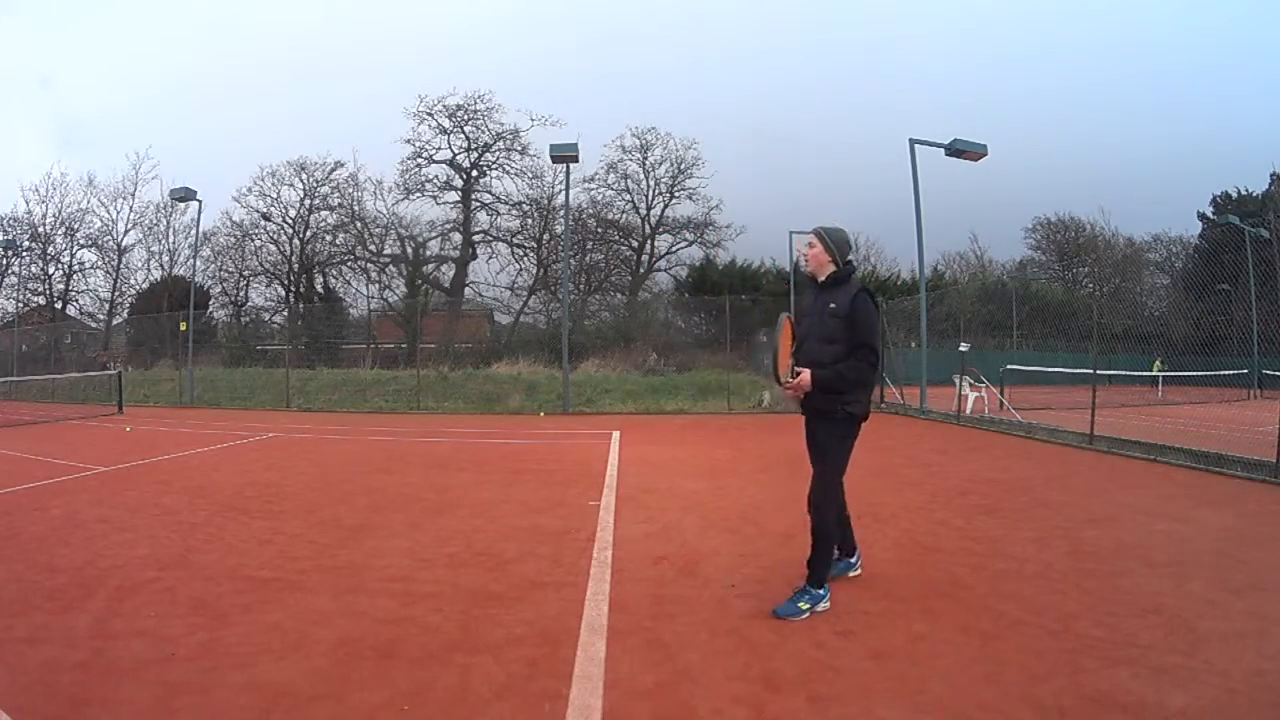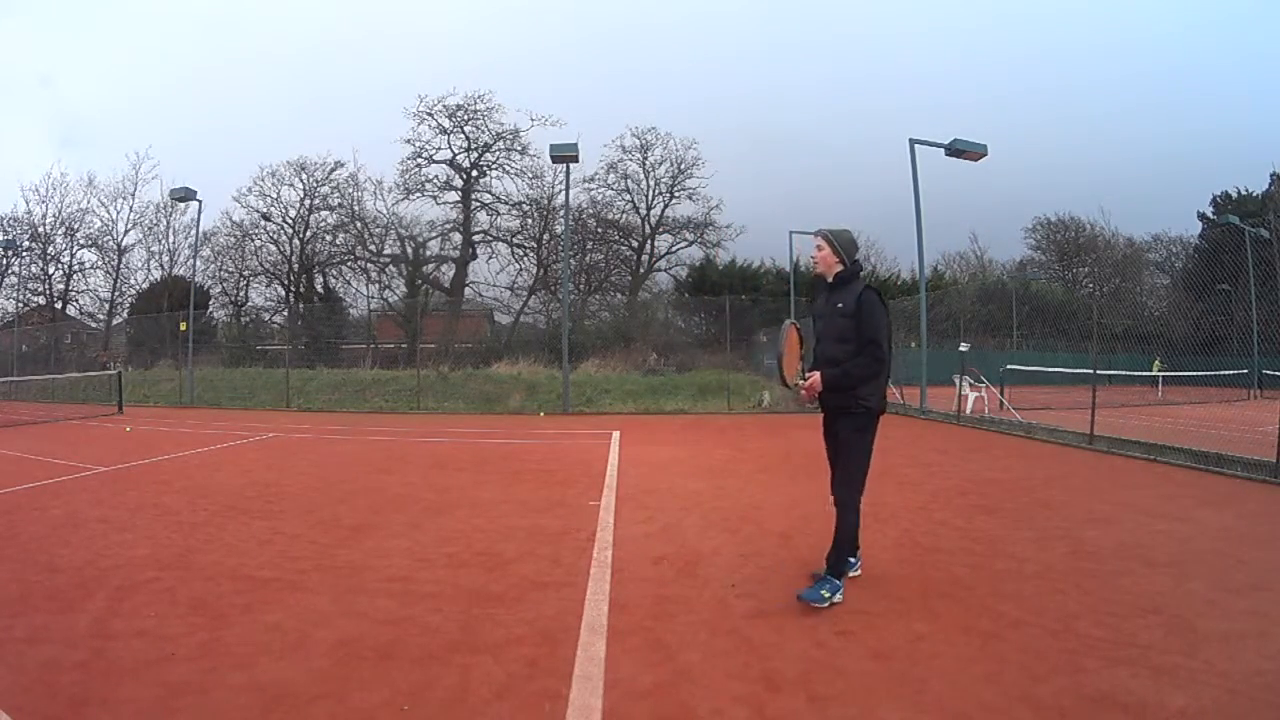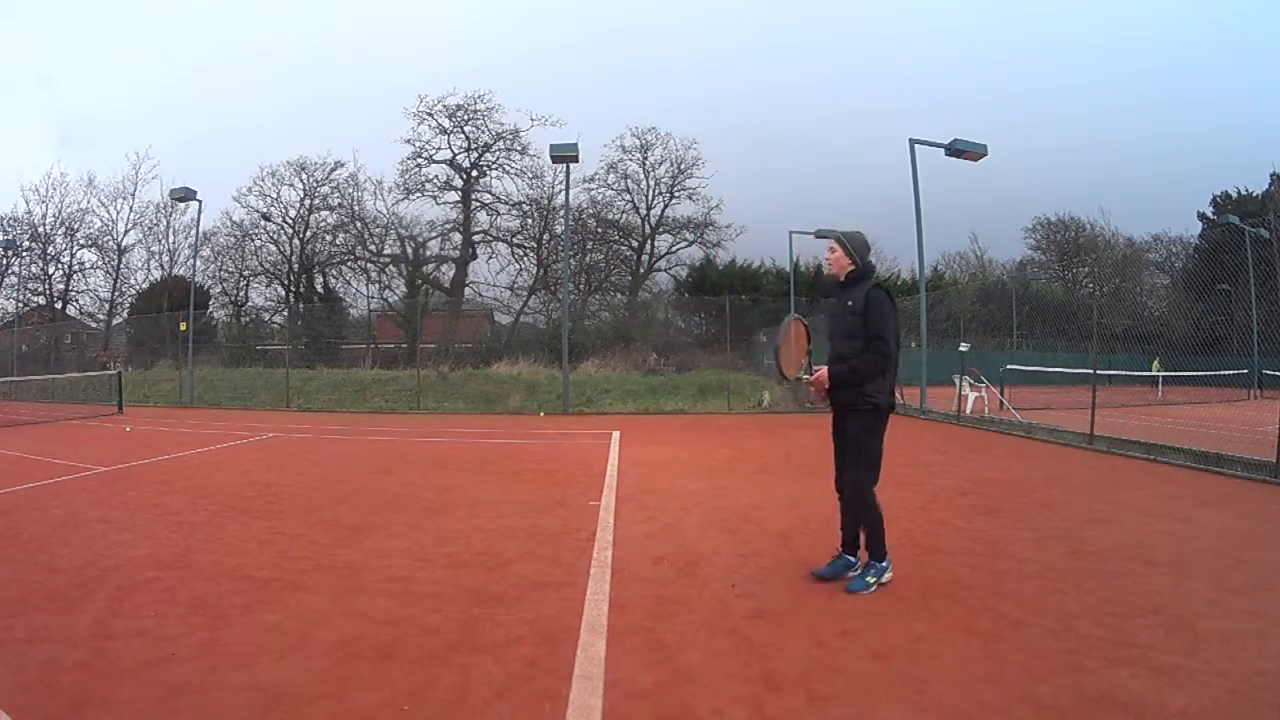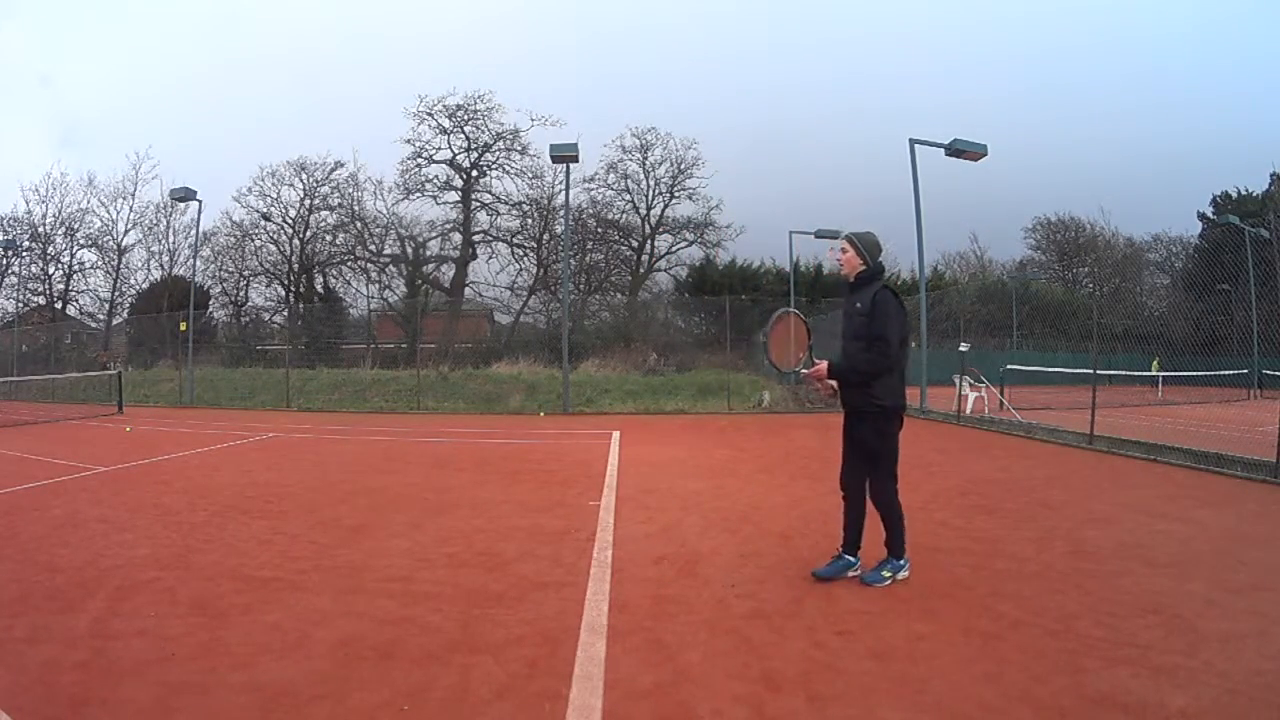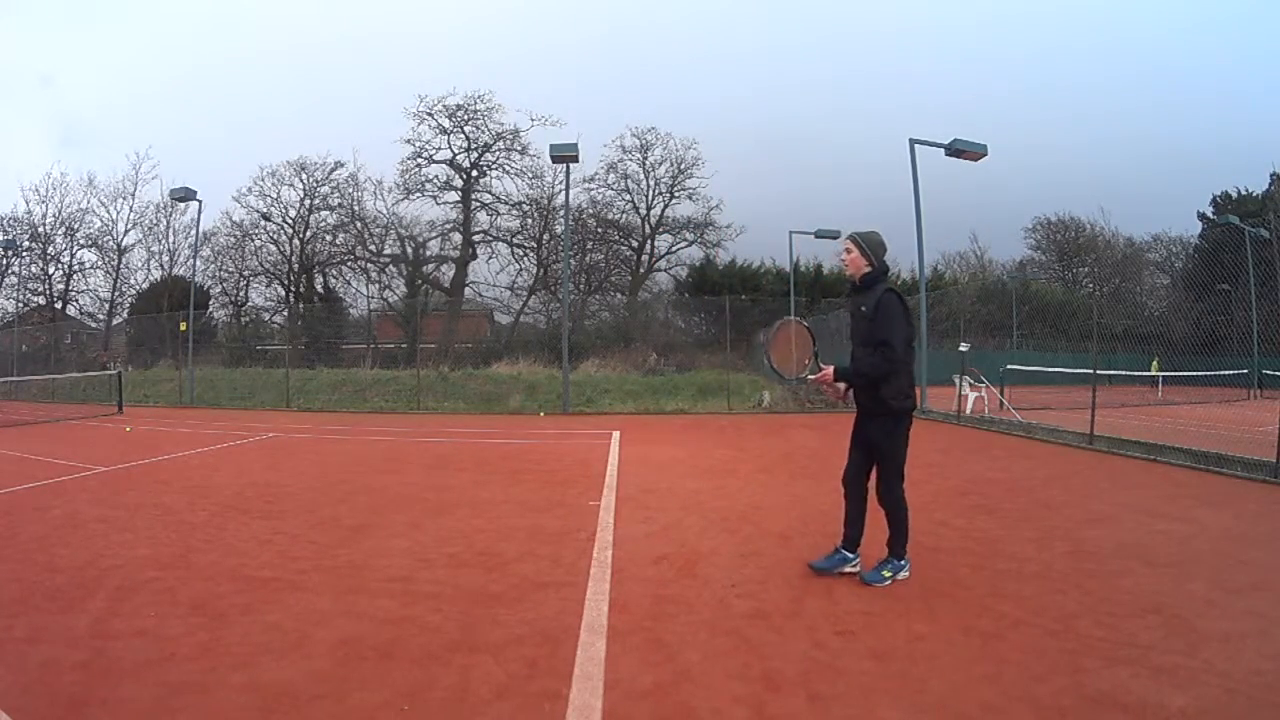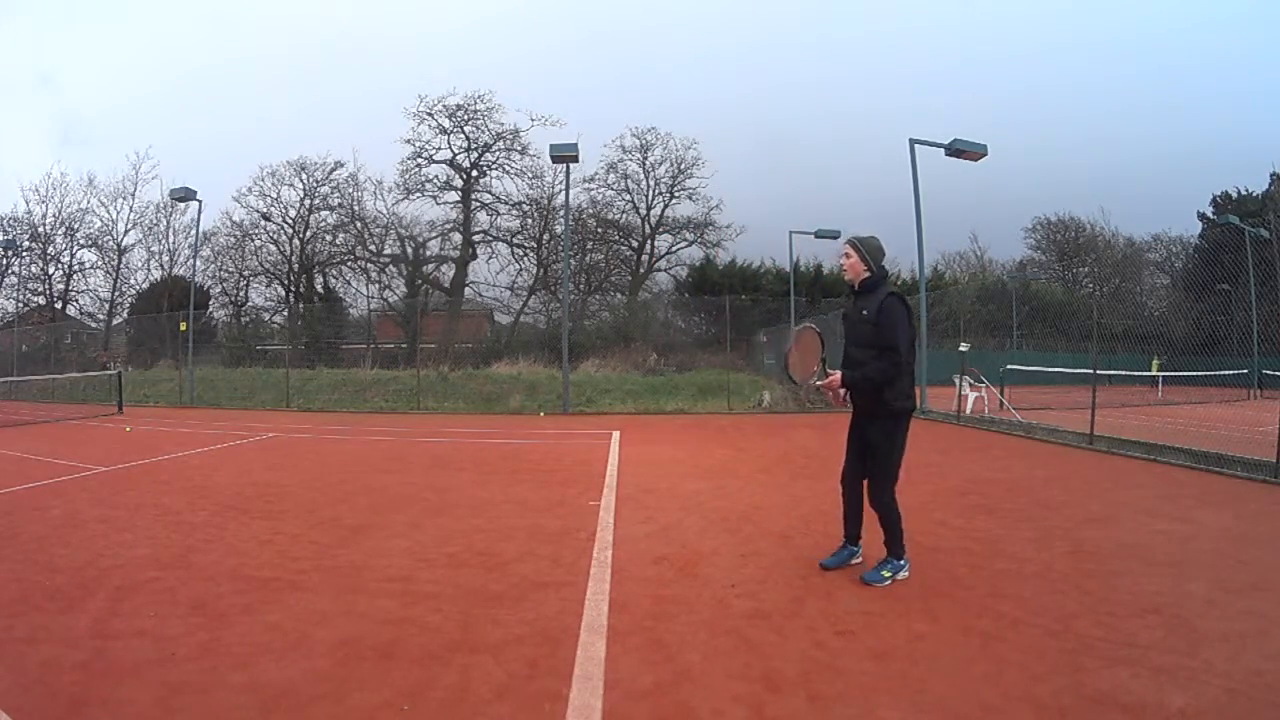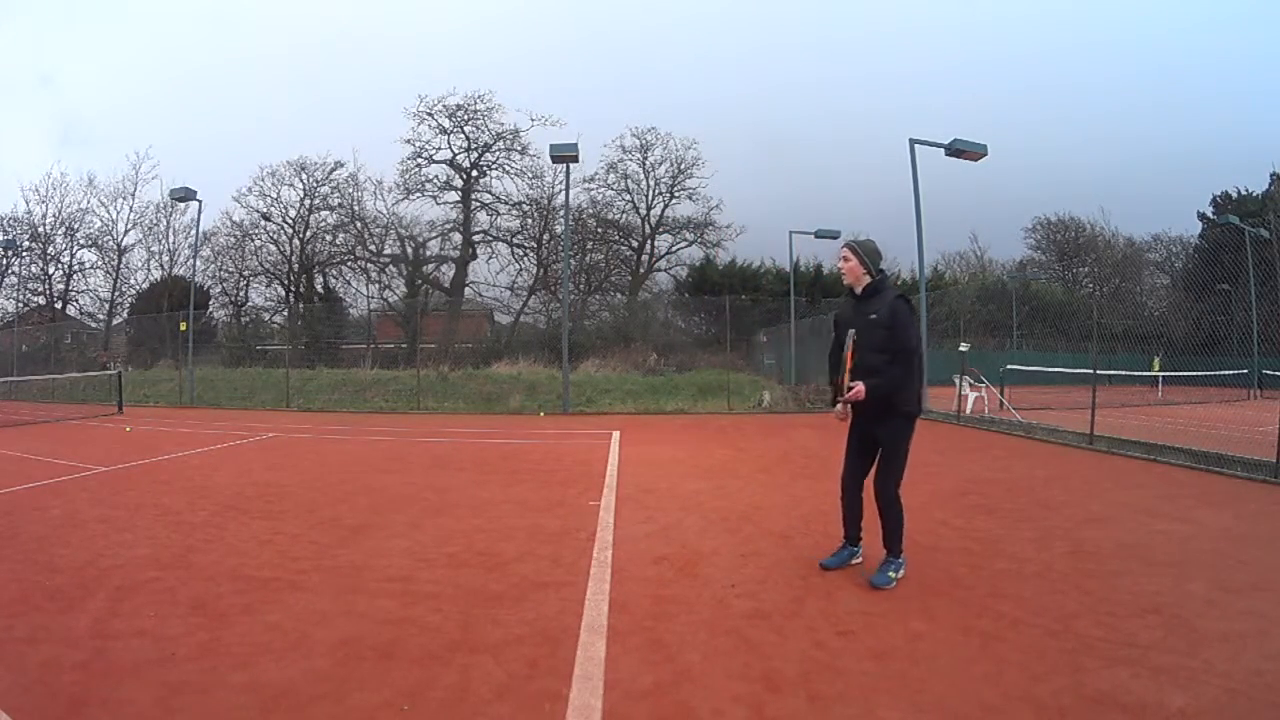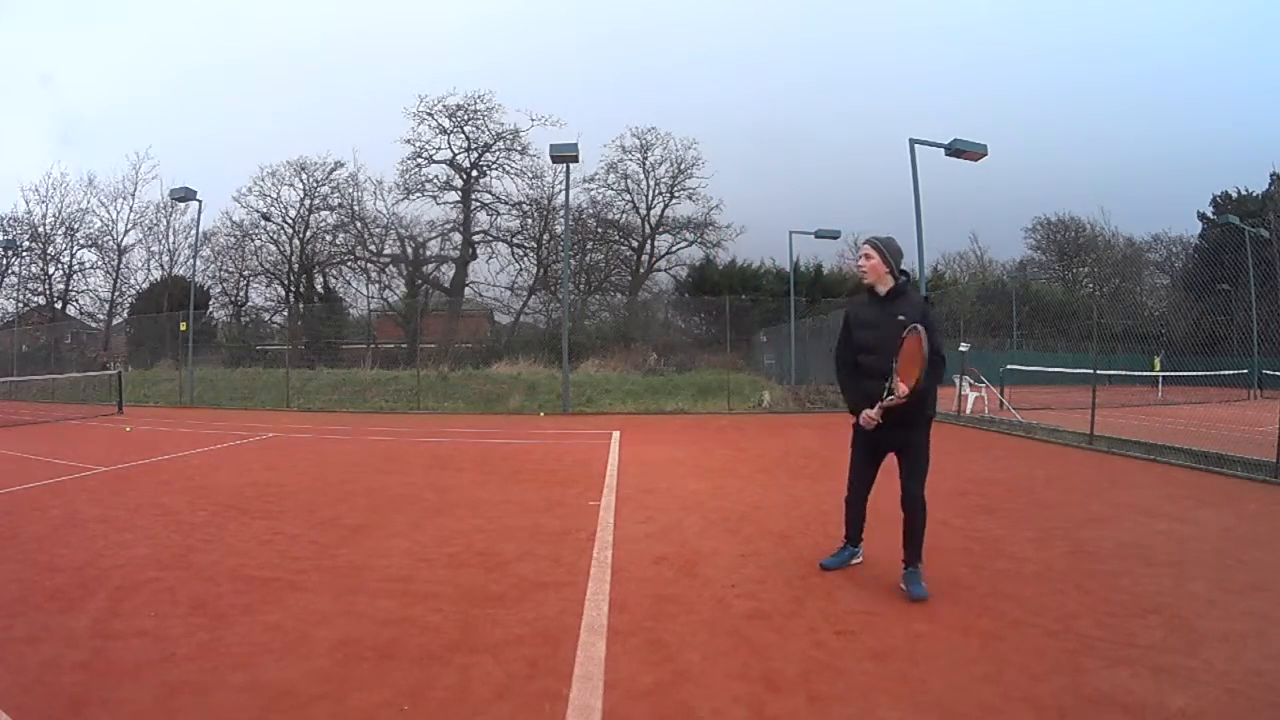
dt=0.2s
person 1, frame 1
left shoulder: (856, 298)
right shoulder: (811, 298)
left elbow: (868, 360)
left wrist: (819, 379)
right wrist: (798, 376)
left hip: (842, 413)
right hip: (815, 411)
left knee: (821, 497)
right knee: (829, 490)
left ankle: (816, 589)
right ankle: (848, 555)
person 1, frame 2
left shoulder: (864, 297)
right shoulder: (823, 298)
left elbow: (874, 357)
left wrist: (828, 379)
right wrist: (815, 379)
left hip: (859, 410)
right hip: (833, 408)
left knee: (847, 491)
right knee: (841, 488)
left ankle: (834, 579)
right ankle: (847, 559)
person 1, frame 3
left shoulder: (874, 296)
right shoulder: (841, 298)
left elbow: (881, 355)
left wrist: (834, 374)
right wrist: (828, 378)
left hip: (868, 408)
right hip: (844, 406)
left knee: (859, 486)
right knee: (845, 485)
left ankle: (879, 562)
right ankle: (849, 556)
person 1, frame 4
left shoulder: (882, 297)
right shoulder: (855, 297)
left elbow: (883, 356)
left wrist: (833, 370)
right wrist: (838, 377)
left hip: (881, 409)
right hip: (857, 407)
left knee: (882, 487)
right knee: (851, 484)
left ankle: (897, 559)
right ankle: (849, 557)
person 1, frame 5
left shoulder: (886, 299)
right shoulder: (861, 298)
left elbow: (888, 360)
left wrist: (842, 374)
right wrist: (846, 381)
left hip: (891, 409)
right hip: (868, 407)
left knee: (889, 486)
right knee: (853, 479)
left ankle: (898, 560)
right ankle: (848, 553)
person 1, frame 6
left shoulder: (888, 303)
right shoulder: (854, 304)
left elbow: (896, 361)
left wrist: (849, 381)
right wrist: (841, 383)
left hip: (890, 410)
right hip: (863, 409)
left knee: (880, 487)
right knee: (850, 479)
left ankle: (897, 559)
right ankle: (851, 546)
person 1, frame 7
left shoulder: (894, 306)
right shoulder: (845, 311)
left elbow: (910, 362)
right elbow: (837, 360)
left wrist: (872, 388)
right wrist: (840, 396)
left hip: (897, 412)
right hip: (861, 413)
left knee: (886, 487)
right knee: (850, 482)
left ankle: (893, 557)
right ankle: (852, 546)
person 1, frame 8
left shoulder: (916, 307)
right shoulder: (855, 310)
left elbow: (937, 363)
right elbow: (843, 364)
left wrist: (913, 389)
right wrist: (858, 406)
left hip: (912, 420)
right hip: (871, 419)
left knee: (913, 495)
right knee: (856, 488)
left ankle: (912, 569)
right ankle: (852, 547)
